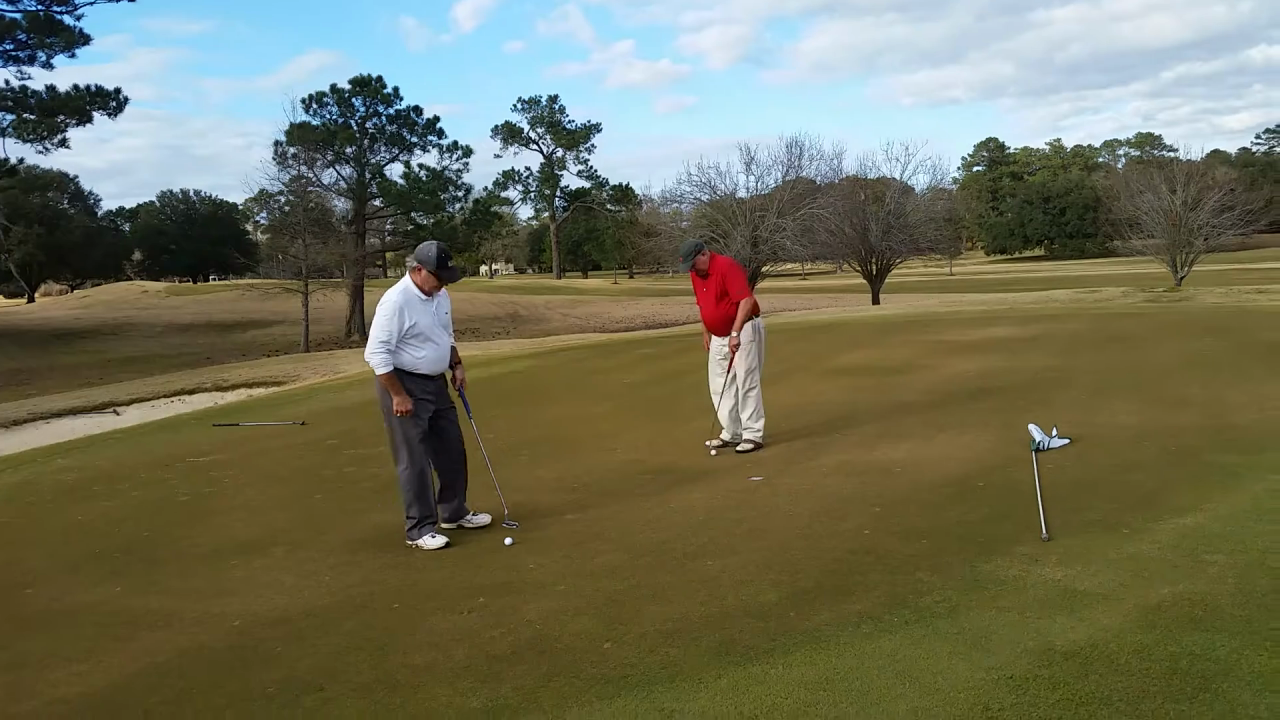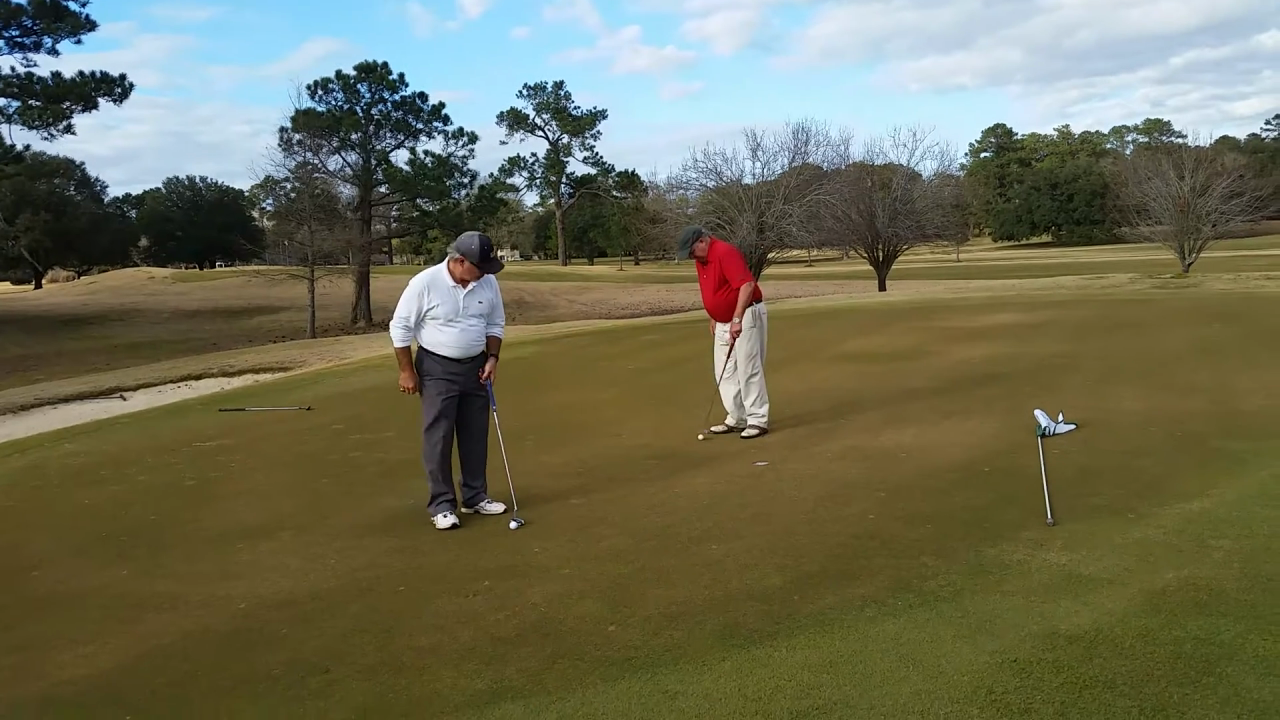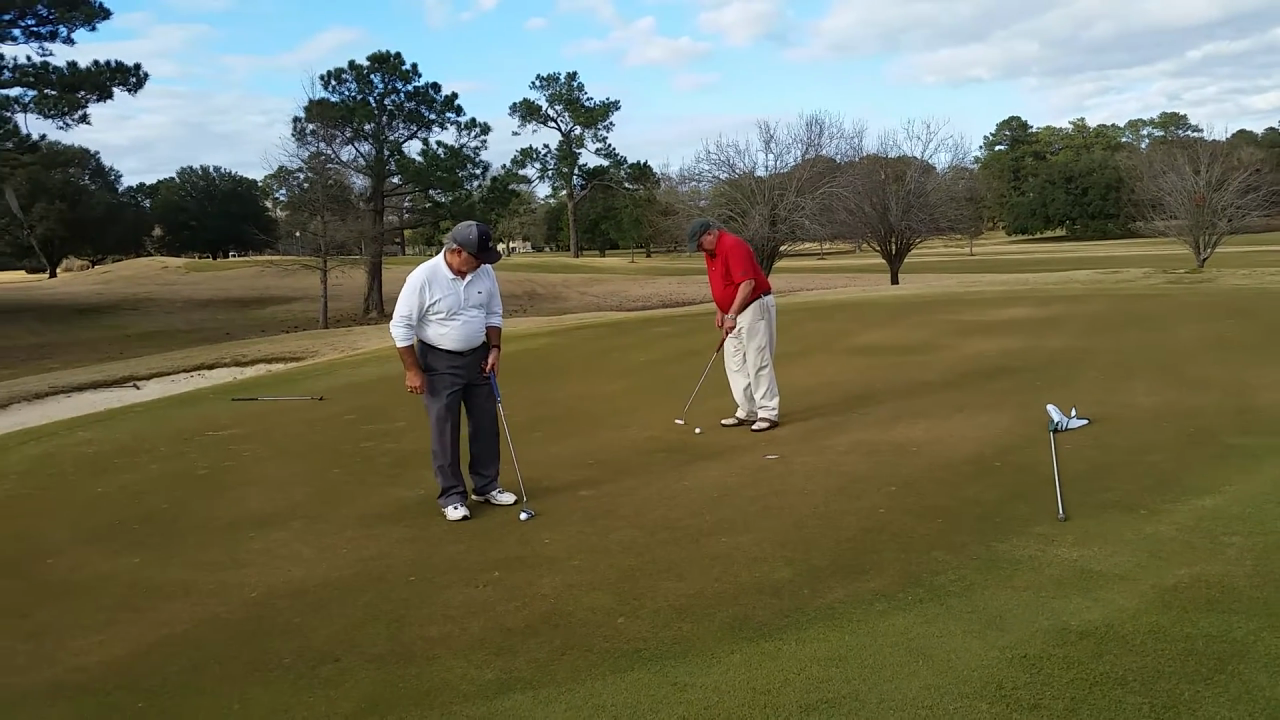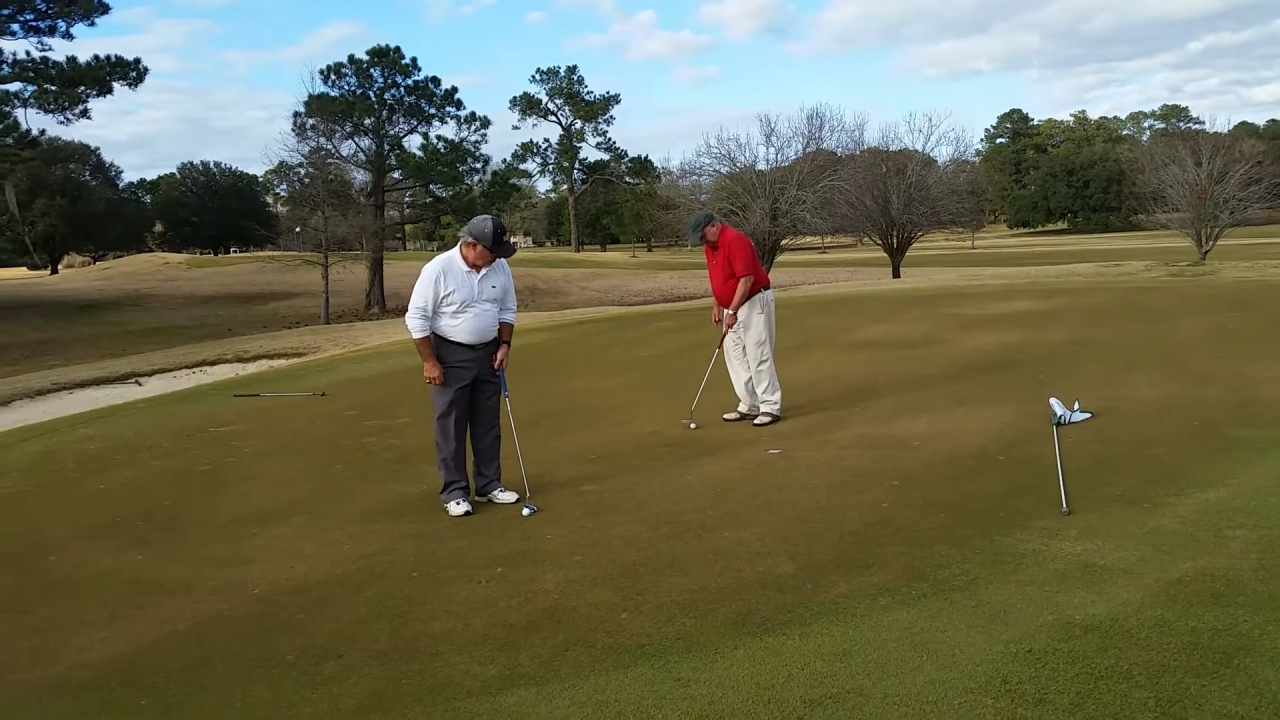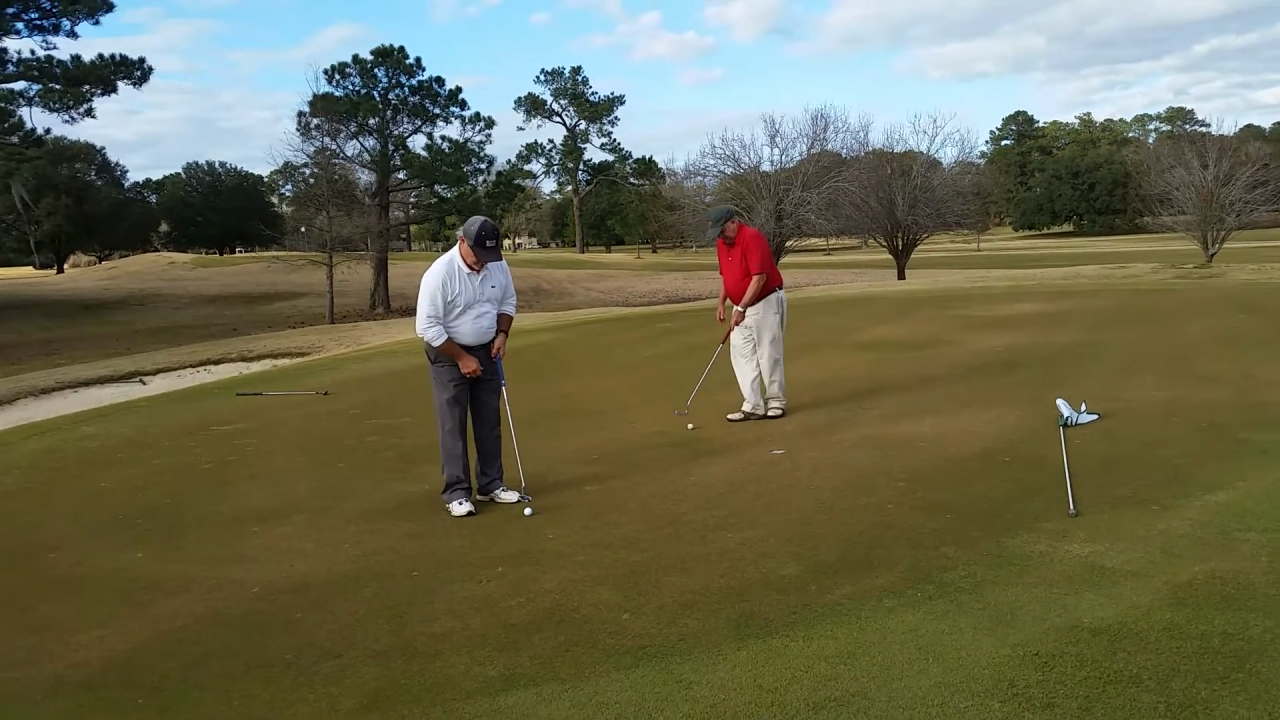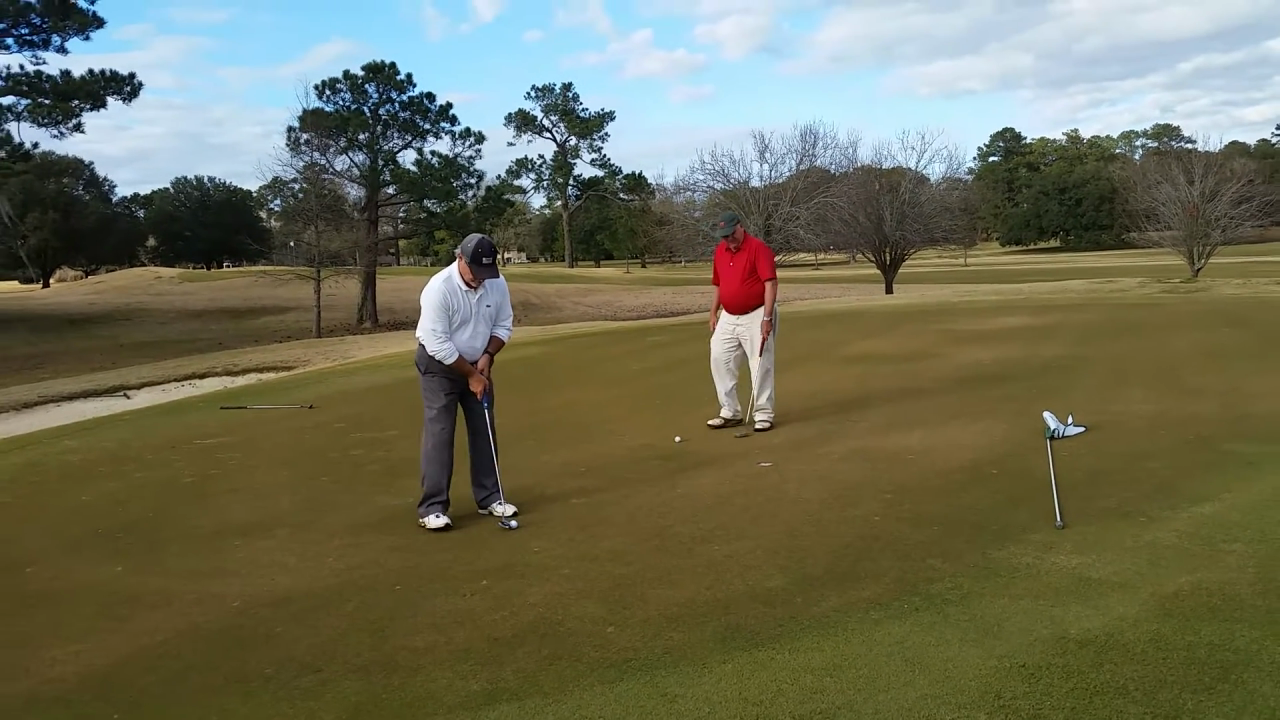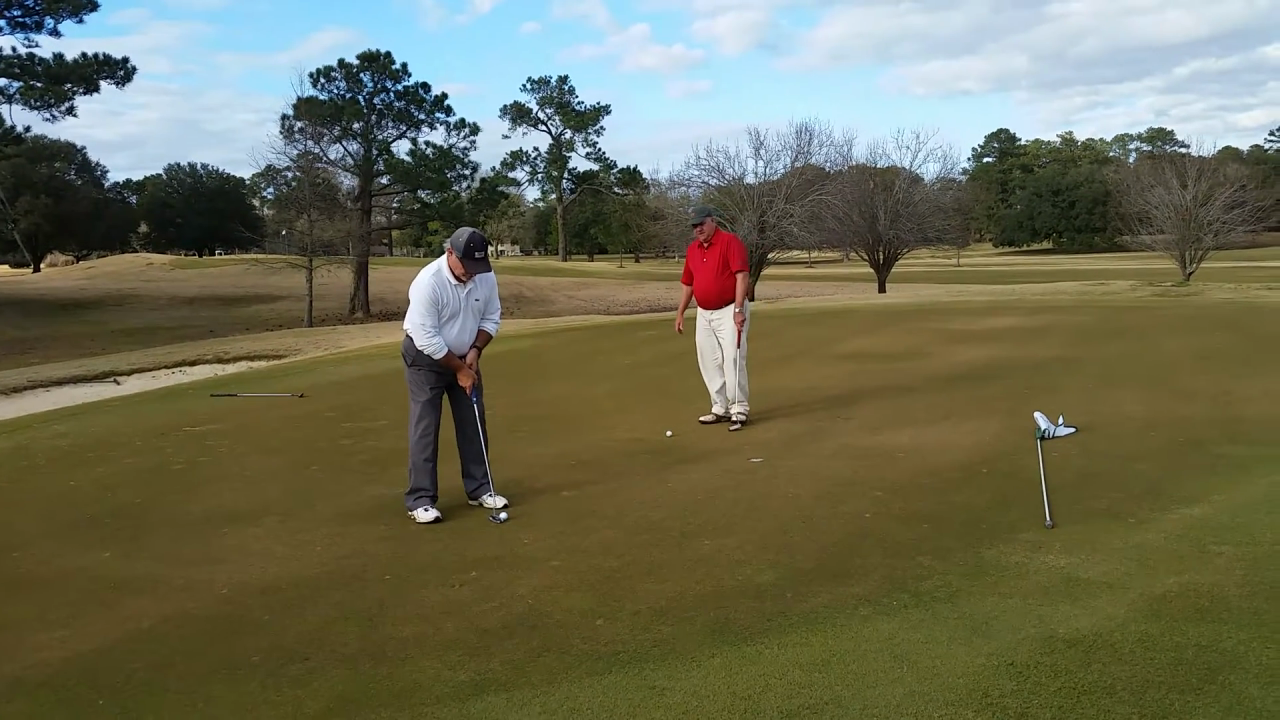
dt=0.7s
person 1, frame 1
left shoulder: (440, 295)
right shoulder: (396, 301)
right elbow: (377, 354)
left wrist: (456, 366)
right wrist: (398, 395)
left hip: (437, 383)
right hip: (407, 387)
left knee: (452, 449)
right knee: (414, 459)
left ankle: (454, 511)
right ankle: (420, 528)
person 1, frame 2
left shoulder: (488, 283)
right shoulder: (425, 283)
left elbow: (495, 324)
right elbow: (401, 328)
left wrist: (492, 359)
right wrist: (406, 371)
left hip: (474, 367)
right hip: (437, 368)
left knee: (475, 434)
right knee: (438, 436)
left ankle: (474, 496)
right ankle: (442, 504)
person 1, frame 3
left shoulder: (485, 272)
right shoulder: (423, 278)
left elbow: (493, 313)
right elbow: (401, 326)
left wrist: (494, 349)
right wrist: (412, 370)
left hip: (477, 358)
right hip: (440, 363)
left knee: (486, 423)
right knee: (445, 430)
left ankle: (486, 485)
right ankle: (452, 495)
person 1, frame 4
left shoulder: (500, 267)
right shoulder: (438, 269)
left elbow: (507, 309)
right elbow: (417, 318)
left wrist: (504, 345)
right wrist: (429, 361)
left hip: (487, 353)
right hip: (451, 355)
left knee: (488, 422)
right knee: (450, 425)
left ankle: (488, 484)
right ankle: (454, 491)
person 1, frame 5
left shoulder: (498, 265)
right shoulder: (440, 273)
left elbow: (508, 302)
right elbow: (427, 328)
left wrist: (502, 334)
right wrist: (461, 358)
left hip: (485, 353)
right hip: (449, 355)
left knee: (490, 421)
right knee: (453, 424)
left ankle: (490, 484)
right ankle: (456, 492)
person 1, frame 6
left shoulder: (497, 283)
right shoulder: (439, 288)
left elbow: (503, 325)
right elbow: (439, 345)
left wrist: (487, 356)
right wrist: (471, 375)
left hip: (477, 365)
right hip: (439, 365)
left knee: (483, 432)
right knee: (439, 434)
left ankle: (488, 497)
right ankle: (433, 507)
person 1, frame 7
left shoulder: (486, 277)
right shoulder: (428, 282)
left elbow: (491, 318)
right elbow: (427, 340)
left wrist: (475, 351)
right wrist: (459, 370)
left hip: (465, 356)
right hip: (426, 357)
left knee: (473, 423)
right knee: (425, 425)
left ankle: (479, 488)
right ankle: (420, 499)
person 2, frame 1
left shoulder: (727, 266)
right shoulder: (696, 274)
left elbow: (746, 300)
left wrist: (735, 333)
right wrist: (706, 332)
left hip: (744, 331)
right hip: (719, 337)
left knee: (746, 383)
right knee: (720, 386)
left ankle: (753, 435)
right ankle: (732, 433)
person 2, frame 2
left shoulder: (726, 253)
right shoulder: (701, 259)
left elbow: (747, 285)
left wrist: (737, 319)
right wrist: (714, 318)
left hip: (746, 317)
right hip: (724, 322)
left knee: (748, 369)
right knee: (726, 371)
left ankle: (758, 420)
right ankle: (737, 418)
person 2, frame 3
left shoulder: (733, 246)
right shoulder: (711, 252)
left elbow: (747, 283)
left wrist: (732, 315)
right wrist: (720, 310)
left hip: (755, 308)
right hip: (733, 313)
left knee: (758, 361)
right knee: (735, 364)
left ankle: (768, 413)
right ankle: (747, 411)
person 2, frame 4
left shoulder: (735, 240)
right shoulder: (710, 245)
left elbow: (747, 278)
left wrist: (732, 311)
right wrist: (717, 305)
left hip: (754, 302)
right hip: (732, 307)
left knee: (759, 355)
right knee: (735, 357)
left ankle: (770, 407)
right ankle: (749, 405)
person 2, frame 5
left shoulder: (753, 238)
right shoulder: (722, 243)
left elbow: (759, 278)
left wrist: (741, 309)
right wrist: (721, 303)
left hip: (766, 303)
right hip: (741, 307)
left knee: (769, 354)
right knee: (741, 355)
left ankle: (776, 401)
right ankle: (753, 405)
person 2, frame 6
left shoulder: (758, 248)
right shoulder: (719, 251)
left elbow: (771, 284)
left wrist: (767, 318)
right wrist: (714, 313)
left hip: (756, 316)
right hip: (728, 318)
left knee: (761, 366)
right knee: (719, 360)
left ankle: (764, 414)
right ankle: (730, 412)
person 2, frame 7
left shoulder: (731, 241)
right shoulder: (692, 249)
left elbow: (742, 276)
right elbow: (688, 283)
left wrist: (738, 309)
right wrist: (680, 312)
left hip: (729, 310)
right hip: (704, 314)
left knee: (732, 358)
right knee: (709, 362)
left ankle: (739, 408)
right ankle: (721, 408)
